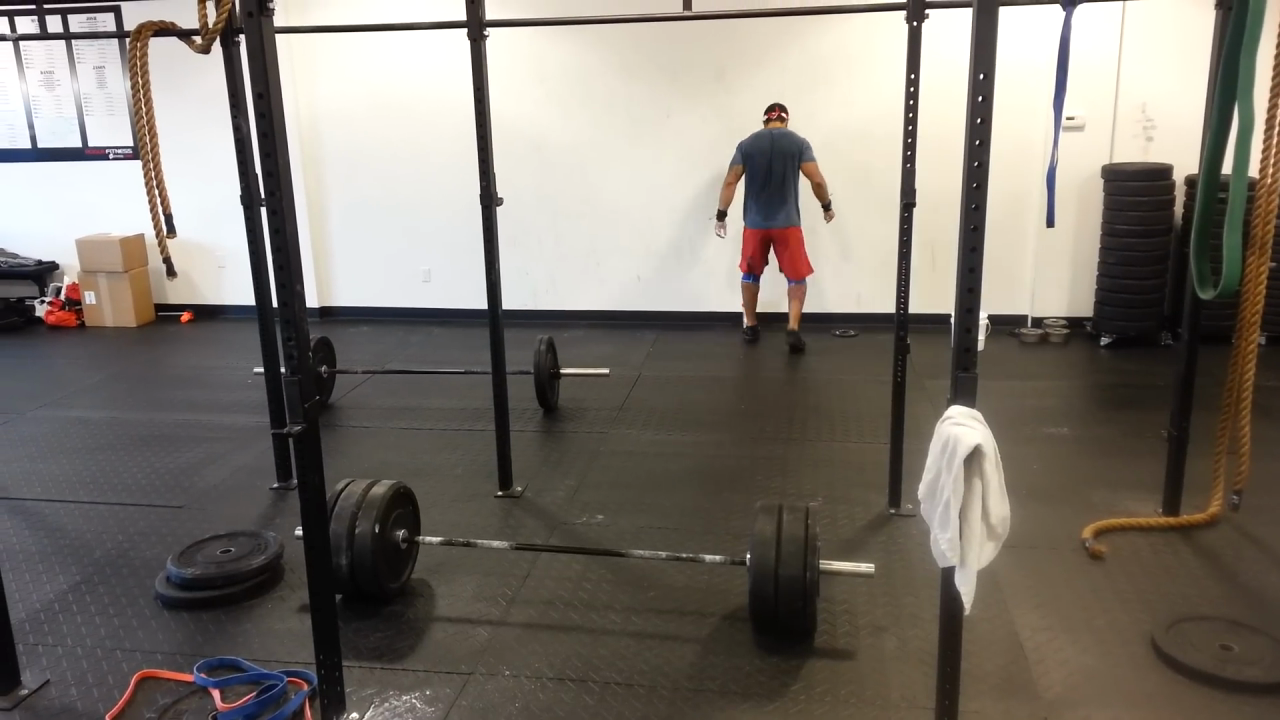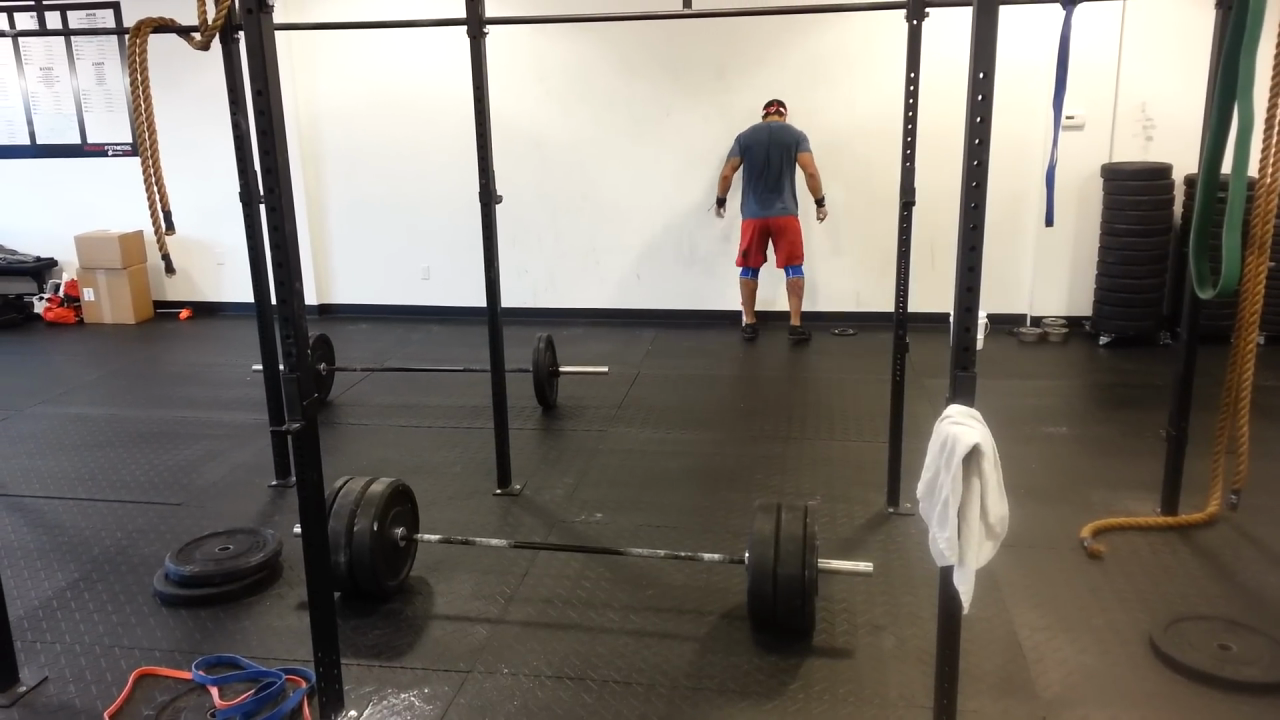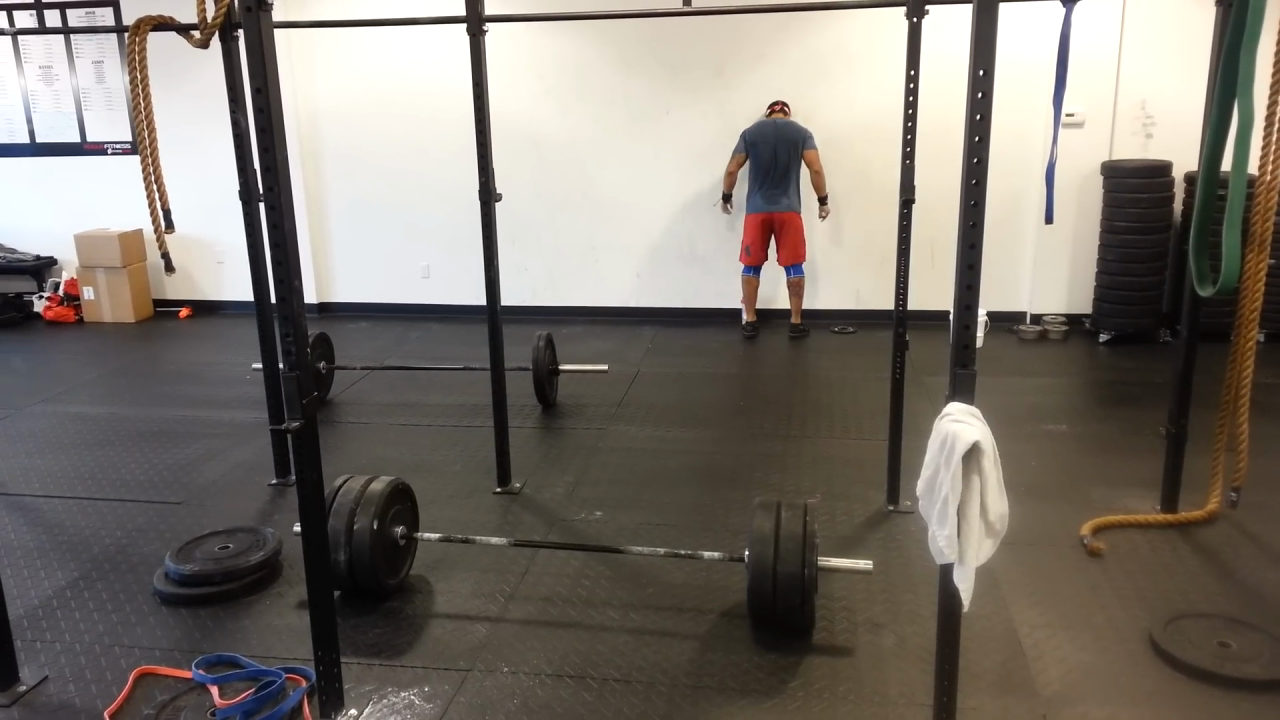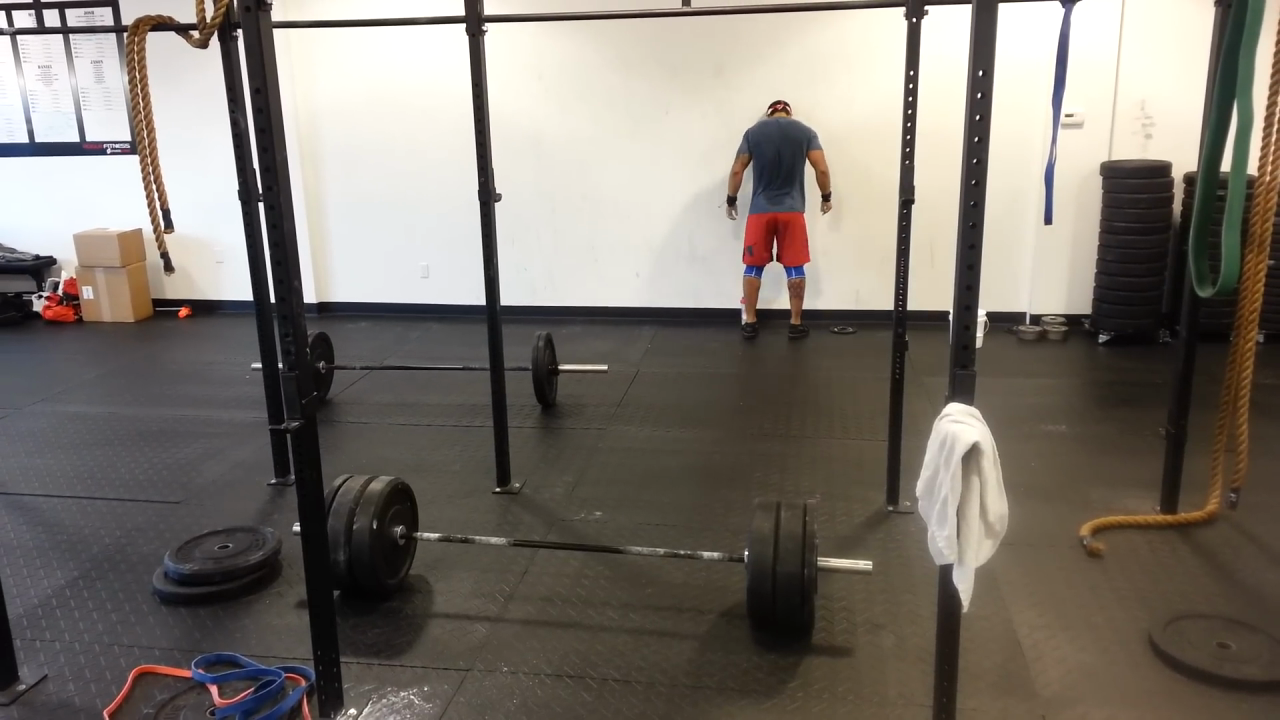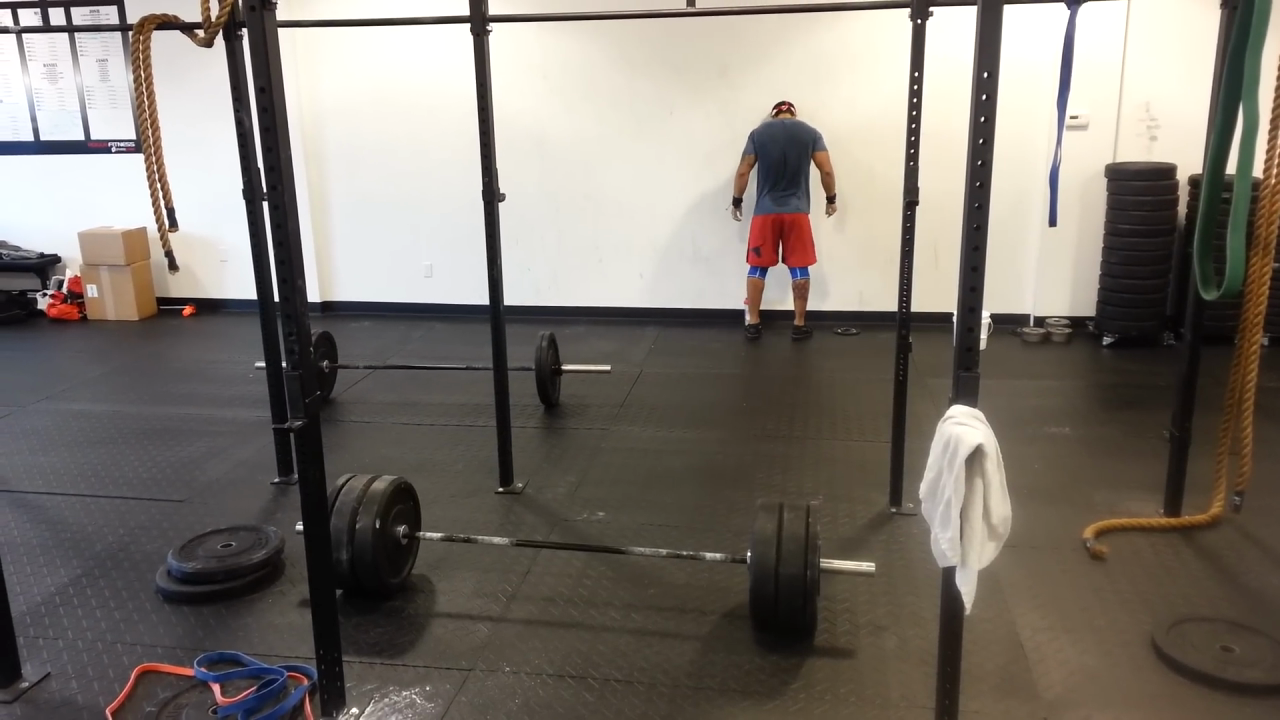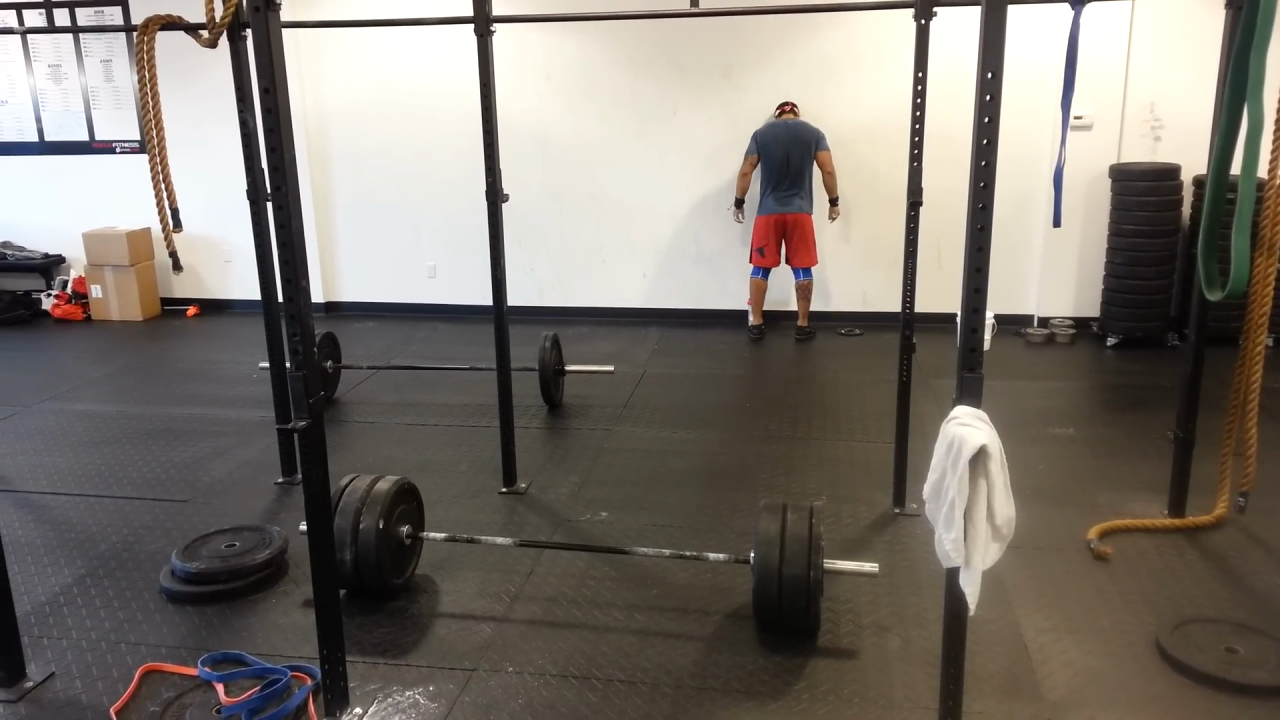
dt=0.2s
person 1, frame 1
left shoulder: (747, 144)
right shoulder: (799, 143)
left elbow: (730, 182)
right elbow: (817, 180)
left wrist: (721, 216)
right wrist: (827, 207)
left hip: (755, 223)
right hip: (787, 223)
left knee: (751, 273)
right knee: (797, 277)
left ankle: (750, 326)
right ankle: (793, 330)
person 1, frame 2
left shoulder: (745, 136)
right shoulder: (796, 135)
left elbow: (726, 174)
right elbow: (811, 171)
left wrist: (720, 202)
right wrist: (820, 203)
left hip: (753, 214)
right hip: (785, 213)
left knee: (750, 267)
right knee: (793, 267)
left ankle: (750, 323)
right ankle: (796, 325)
person 1, frame 3
left shoulder: (750, 132)
right shoulder: (801, 132)
left elbow: (732, 169)
right elbow: (816, 169)
left wrist: (726, 197)
right wrist: (823, 201)
left hip: (757, 210)
right hip: (788, 210)
left knee: (751, 264)
right knee: (794, 265)
left ankle: (750, 321)
right ankle: (796, 323)
person 1, frame 4
left shoulder: (753, 132)
right shoulder: (805, 132)
left elbow: (737, 170)
right elbow: (822, 169)
left wrist: (731, 201)
right wrist: (826, 197)
left hip: (760, 210)
right hip: (792, 210)
left knee: (753, 265)
right knee: (794, 267)
left ankle: (750, 322)
right ankle: (796, 324)
person 1, frame 5
left shoulder: (758, 133)
right shoulder: (811, 133)
left elbow: (743, 171)
right elbow: (826, 170)
left wrist: (736, 202)
right wrist: (831, 199)
left hip: (765, 211)
right hip: (797, 211)
left knee: (757, 266)
right knee: (799, 267)
left ankle: (753, 324)
right ankle: (799, 325)
person 1, frame 6
left shoulder: (761, 134)
right shoulder: (814, 133)
left elbow: (746, 171)
right elbow: (828, 171)
left wrist: (738, 203)
right wrist: (833, 202)
left hip: (768, 212)
right hip: (800, 212)
left knee: (760, 267)
right knee: (803, 268)
left ankle: (756, 324)
right ankle: (802, 326)
